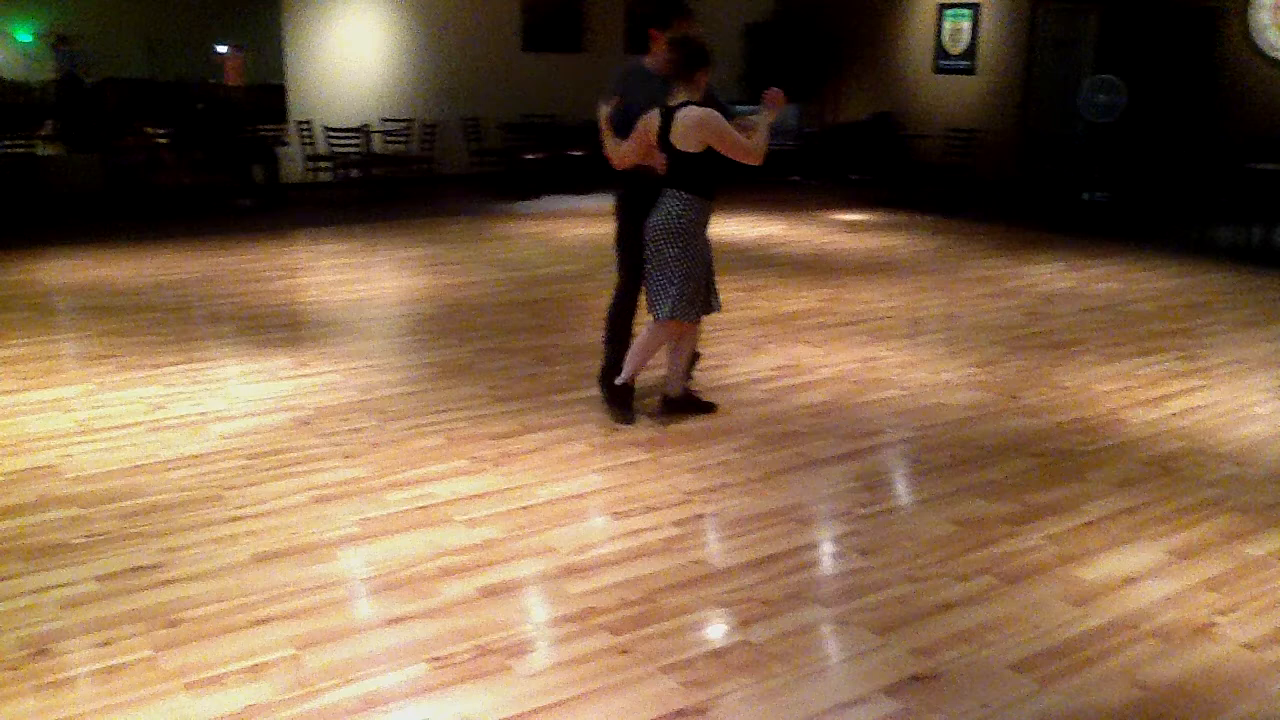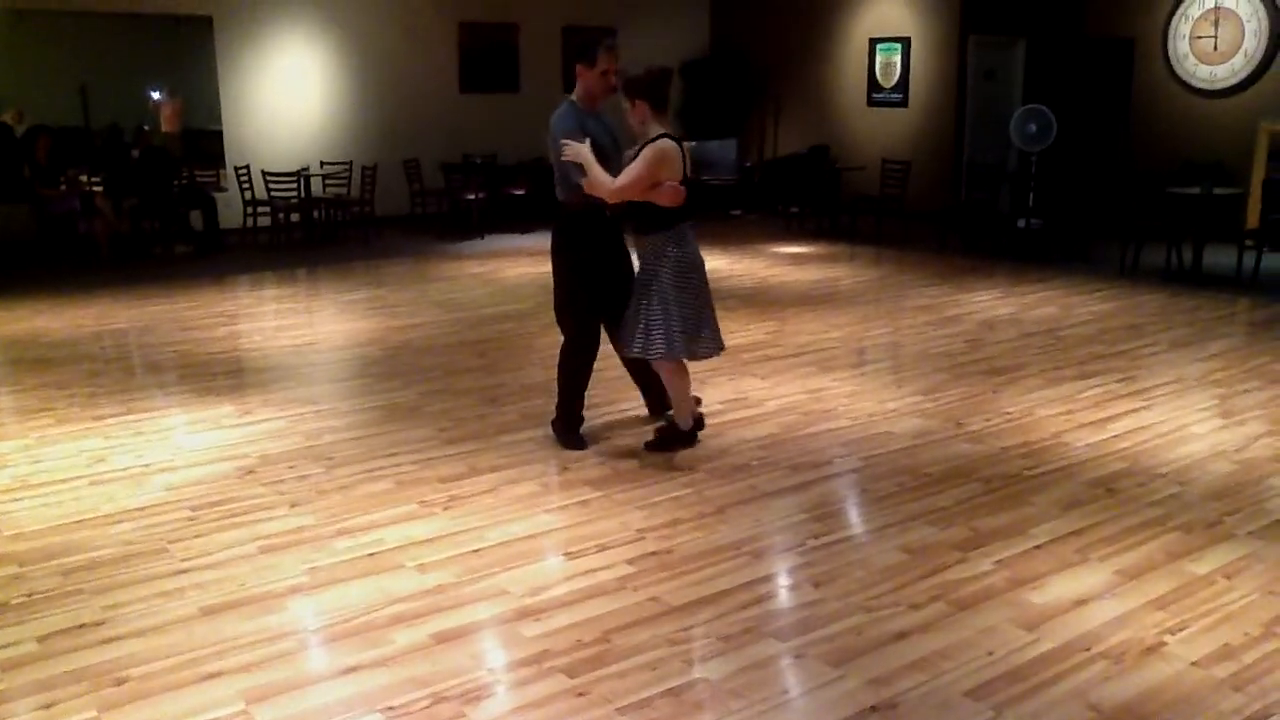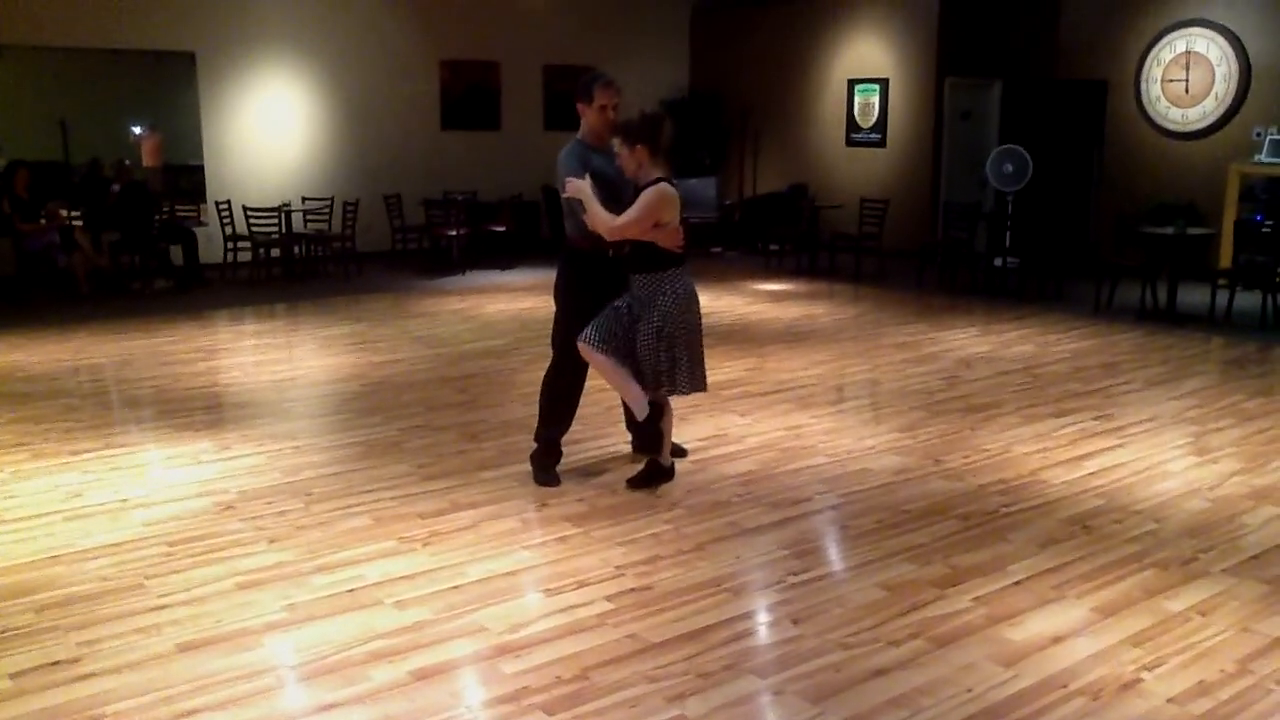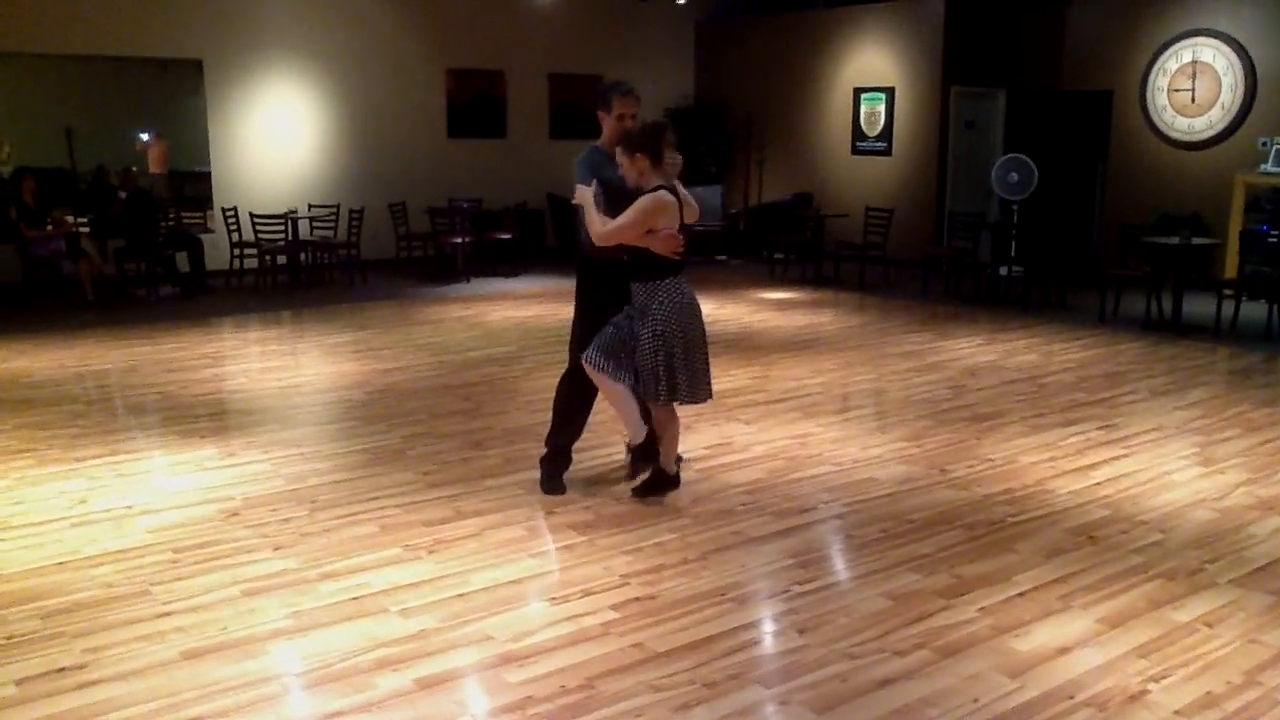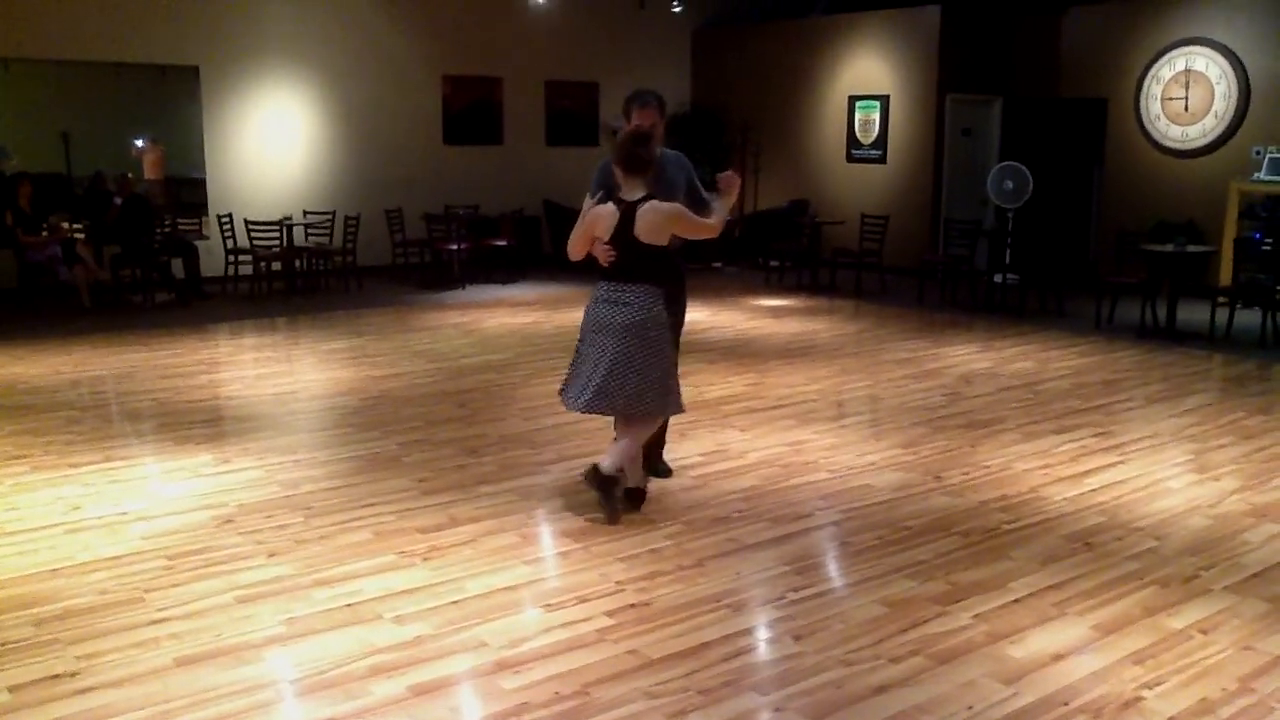
dt=1s
person 1, frame 1
right shoulder: (628, 79)
left elbow: (723, 121)
right elbow: (611, 143)
right wrist: (647, 156)
right hip: (638, 191)
right knee: (631, 285)
left ankle: (681, 363)
right ankle: (611, 376)
person 1, frame 2
left shoulder: (600, 115)
right shoulder: (566, 121)
right elbow: (589, 183)
right wrist: (653, 194)
left hip: (607, 228)
right hip: (577, 232)
left knee: (629, 318)
right knee: (582, 332)
left ankle: (657, 397)
right ankle: (567, 420)
person 1, frame 3
left shoulder: (618, 152)
right shoulder: (573, 159)
left elbow: (629, 206)
right wrist: (653, 235)
left hip: (619, 266)
right hip: (583, 269)
right knee: (569, 362)
right ankle: (545, 453)
person 1, frame 4
right shoulder: (589, 164)
right wrist: (649, 241)
right hip: (601, 274)
right knee: (585, 367)
left ankle: (649, 445)
right ankle: (554, 460)
person 1, frame 5
left shoulder: (678, 164)
right shoulder: (610, 170)
left elbow: (704, 216)
right wrist: (597, 248)
left hip: (668, 275)
left ankle: (652, 451)
person 2, frame 1
left shoulder: (653, 118)
right shoulder: (705, 117)
left elbow: (621, 159)
right elbow: (754, 155)
left wrist: (604, 122)
right wrist: (767, 117)
left hip: (667, 213)
right hip: (683, 219)
left knee: (688, 312)
right knee: (672, 314)
left ankle: (676, 392)
right ankle: (623, 381)
person 2, frame 2
left shoulder: (660, 150)
right shoulder: (664, 147)
left elbow: (612, 191)
left wrist: (586, 157)
left hip: (668, 257)
right hip: (659, 255)
left knee: (665, 349)
right knee: (656, 345)
left ankle: (682, 427)
right ankle: (689, 414)
person 2, frame 3
left shoulder: (660, 193)
right shoulder: (648, 190)
left elbow: (612, 230)
right elbow: (622, 231)
left wrist: (586, 194)
left hip: (665, 297)
right hip: (644, 294)
left knee: (656, 388)
right knee: (590, 344)
left ankle: (662, 463)
right ankle: (645, 411)
person 2, frame 4
left shoulder: (654, 202)
right shoulder: (672, 196)
left elbow: (602, 235)
right elbow: (691, 213)
left wrist: (587, 201)
right wrist: (673, 177)
left hip: (664, 304)
right hip: (650, 302)
left knee: (660, 396)
right knee: (596, 360)
left ankle: (668, 472)
right ankle: (641, 436)
person 2, frame 5
left shoulder: (600, 213)
right shoulder: (666, 213)
left elbow: (574, 252)
right elbow: (711, 229)
right wrist: (727, 197)
left hip: (604, 309)
right hip: (644, 313)
left knee: (627, 406)
right knee: (650, 406)
left ankle: (634, 484)
right ankle: (608, 469)
